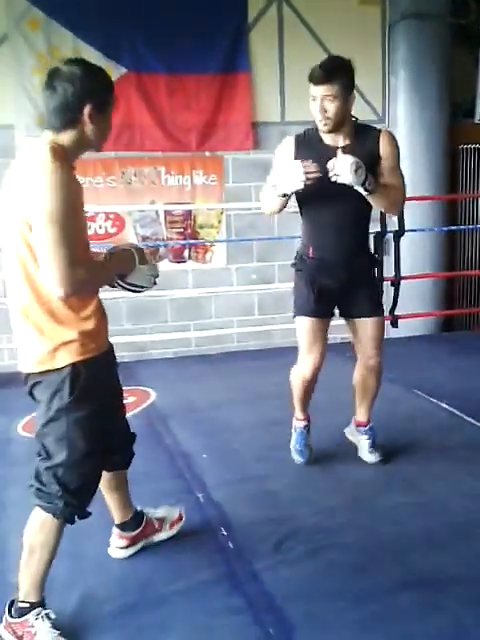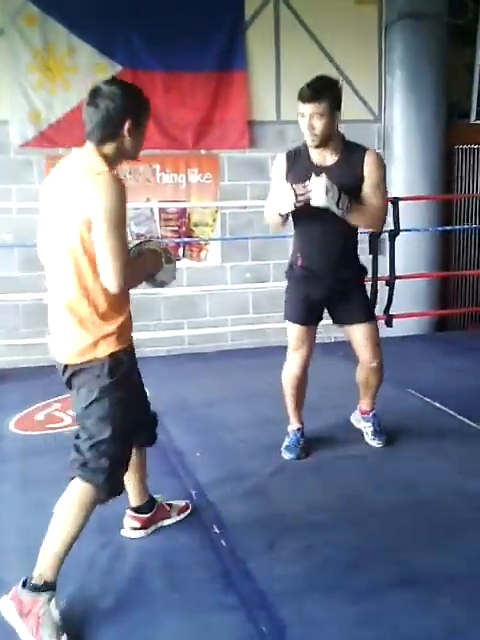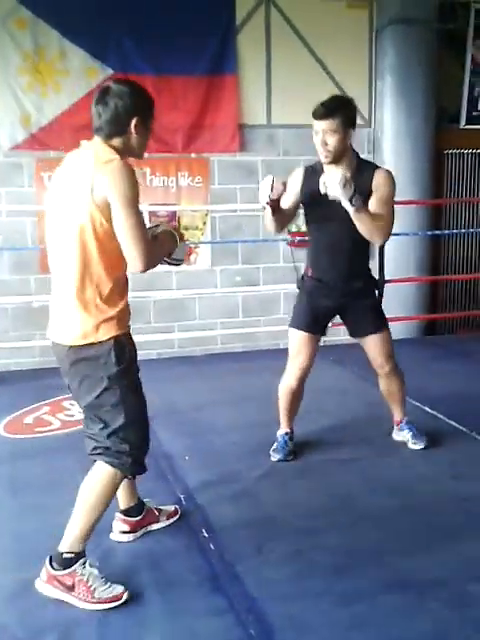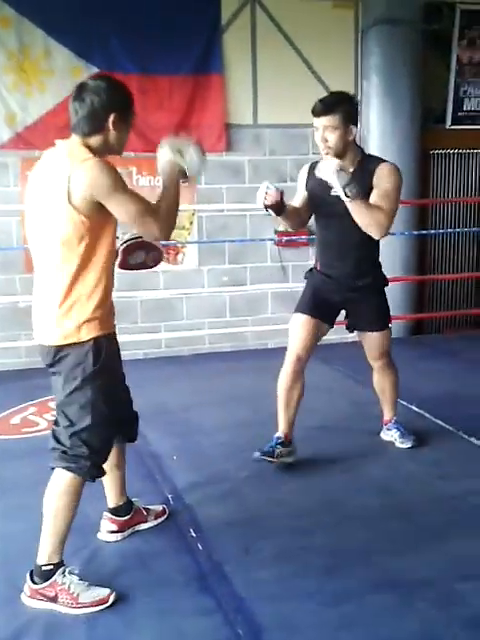
dt=0.3s
person 1, frame 1
right shoulder: (52, 174)
right elbow: (65, 282)
left wrist: (103, 263)
right wrist: (115, 264)
left hip: (80, 344)
right hip: (65, 354)
left knee: (112, 442)
right knee: (63, 484)
left ankle: (129, 528)
person 1, frame 2
left shoulder: (68, 170)
right shoulder: (103, 182)
right elbow: (115, 279)
left wrist: (133, 260)
right wrist: (148, 262)
left hip: (83, 335)
right hip: (98, 344)
left knee: (135, 424)
right knee: (98, 465)
left ankle: (142, 510)
person 1, frame 3
left shoulder: (73, 165)
right shoulder: (114, 171)
right elbow: (140, 259)
left wrist: (146, 245)
right wrist: (167, 240)
left hip: (73, 324)
right hip: (97, 331)
left knee: (127, 423)
right knee: (118, 444)
left ankle: (131, 513)
right ankle: (64, 565)
person 1, frame 4
left shoulder: (51, 162)
right shoulder: (91, 170)
right elbow: (157, 226)
left wrist: (122, 255)
right wrist: (172, 174)
left hip: (64, 323)
right hip: (79, 332)
left knee: (115, 418)
right knee: (80, 448)
left ankle: (119, 512)
right ankle: (45, 576)
person 2, frame 1
left shoulder: (380, 142)
right shoulder: (294, 146)
left elbow: (395, 204)
right elbow: (267, 206)
left wrist: (363, 182)
right wrist: (287, 184)
left hip: (359, 268)
right hip: (315, 269)
left knee: (371, 357)
right knee: (310, 360)
left ankle: (360, 425)
right ankle: (301, 424)
person 2, frame 2
left shoulder: (366, 160)
right shoulder: (286, 161)
left elbow: (376, 221)
right elbow: (270, 220)
left wrist: (338, 202)
right wrist: (285, 205)
left hip: (347, 278)
right hip: (304, 277)
left knee: (371, 359)
right knee: (297, 361)
left ankle: (365, 413)
right ankle: (295, 428)
person 2, frame 3
left shoulder: (377, 177)
right shoulder: (304, 176)
left elbow: (380, 233)
right elbow: (277, 225)
left wrist: (348, 197)
right wrist: (271, 203)
left hip: (358, 289)
right hip: (316, 287)
left knee: (386, 366)
right knee: (295, 371)
left ankle: (401, 424)
right ankle: (285, 432)
person 2, frame 4
left shoulder: (383, 171)
right shoulder: (310, 173)
left elbow: (380, 227)
right elbow: (299, 221)
left wrist: (344, 187)
right wrist: (278, 204)
left hip: (366, 285)
right hip: (323, 280)
left knee: (381, 360)
right knee: (295, 355)
left ankle: (390, 423)
right ankle: (283, 439)
